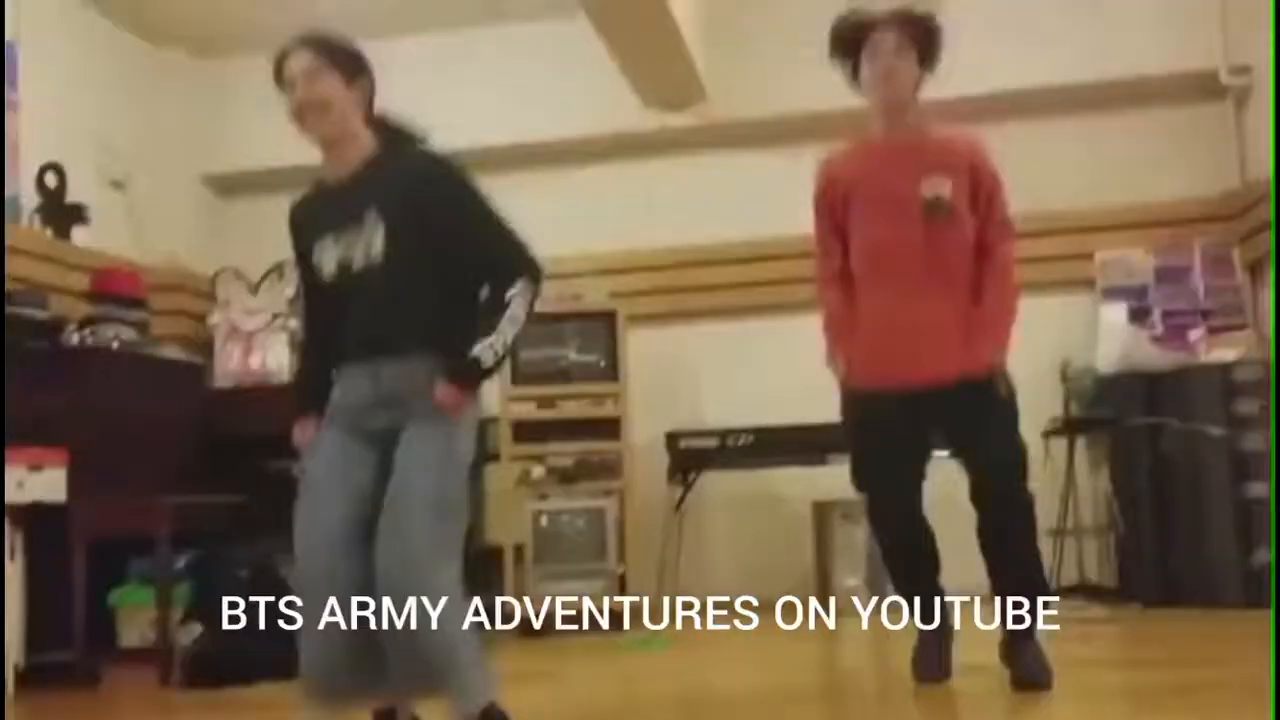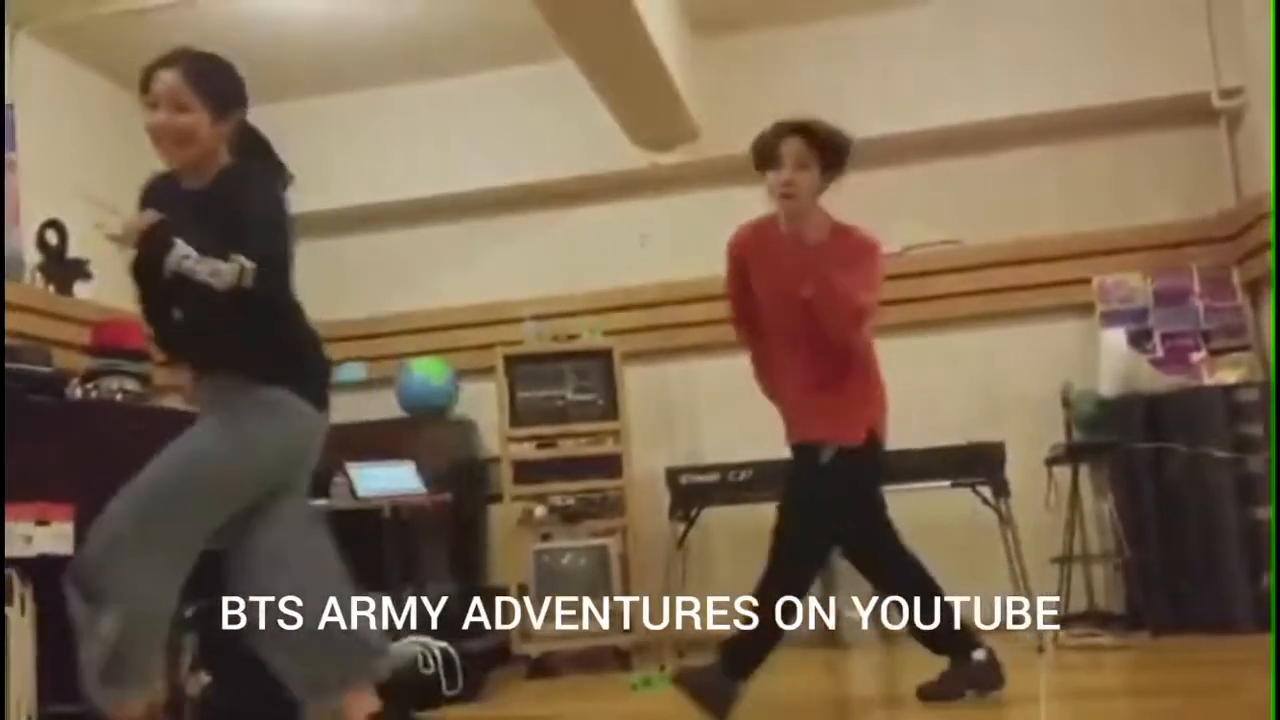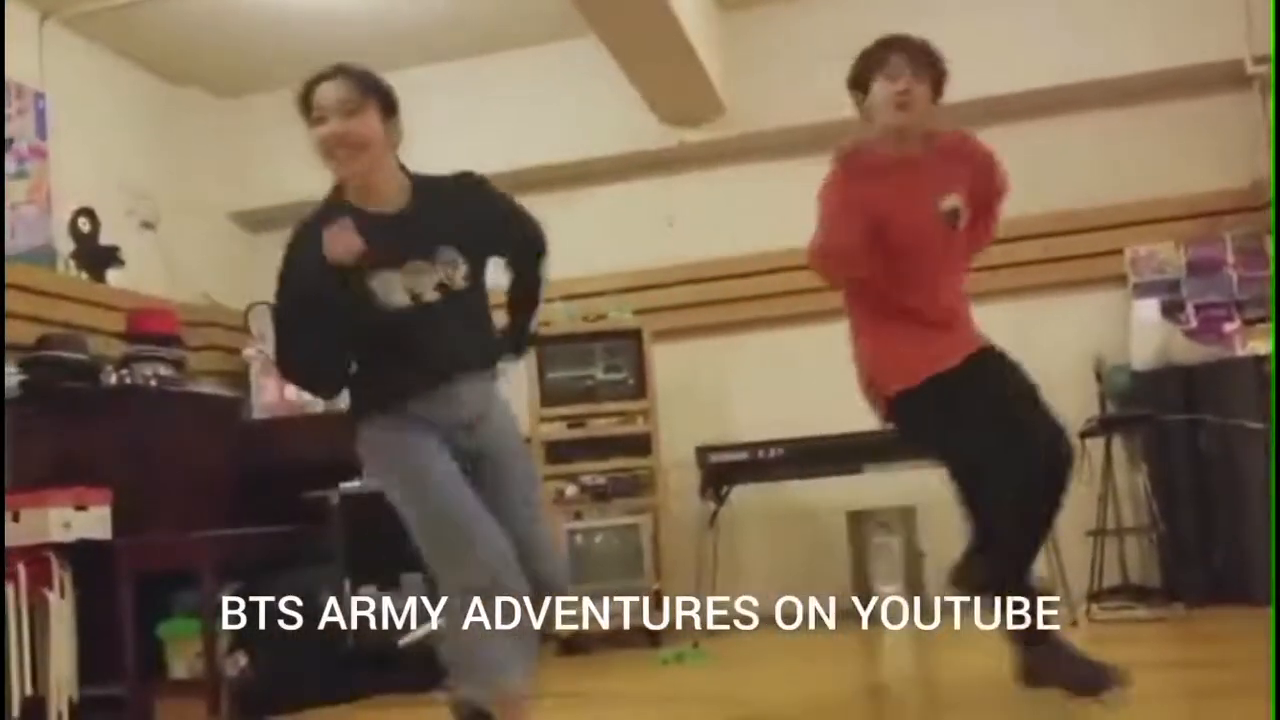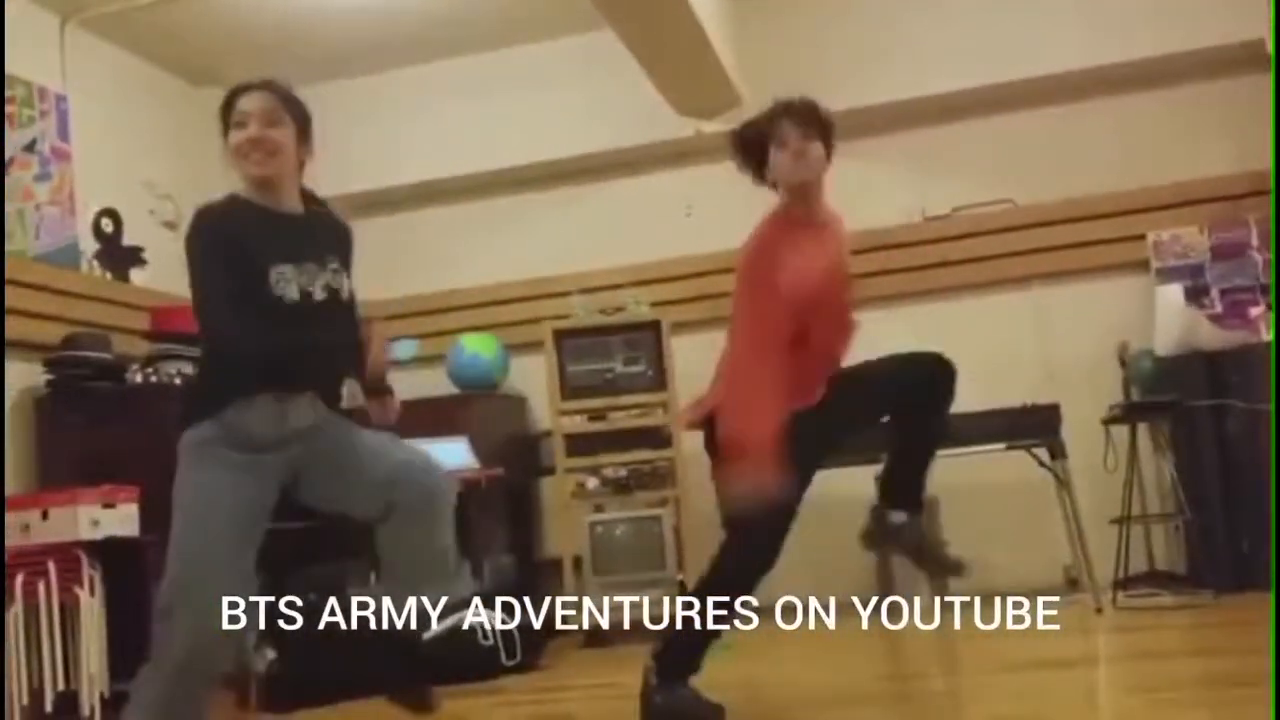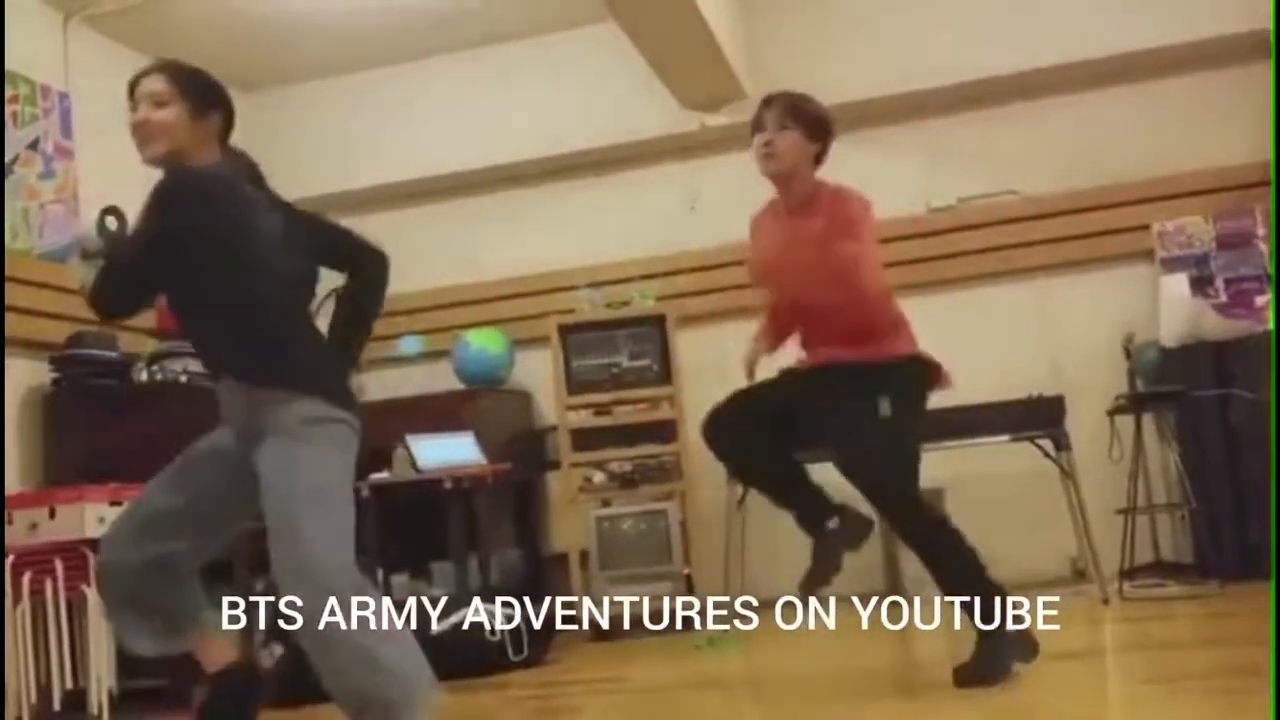
dt=1s
person 1, frame 1
left shoulder: (425, 178)
right shoulder: (308, 215)
left elbow: (519, 272)
left wrist: (470, 370)
right wrist: (308, 406)
left hip: (431, 393)
right hip: (352, 401)
left knee: (413, 573)
right knee: (321, 576)
person 1, frame 2
left shoulder: (249, 194)
right shoulder: (165, 194)
left elbow: (250, 277)
left wrist: (162, 243)
left hip: (273, 401)
right hip: (240, 397)
left knee: (121, 546)
right knee: (274, 578)
person 1, frame 3
left shoulder: (462, 198)
right shoulder: (313, 240)
left elbow: (527, 239)
right elbow: (300, 364)
left wrist: (520, 323)
right wrist: (340, 269)
left hip: (476, 400)
right hip: (397, 420)
left knee: (535, 563)
right knee: (479, 561)
person 1, frame 4
left shoulder: (332, 234)
right shoulder: (216, 229)
right elbow: (228, 337)
left wrist: (373, 387)
right wrist: (343, 354)
left hip: (315, 424)
right hip: (229, 431)
left knee: (424, 486)
right knee: (202, 613)
person 1, frame 5
left shoulder: (185, 194)
right shoulder: (255, 205)
left elbow: (113, 297)
right elbow: (366, 260)
left wrist: (126, 253)
right wrist: (337, 353)
left hip: (300, 412)
right hip: (251, 415)
left knee: (316, 586)
right knee: (130, 553)
person 2, frame 1
left shoulder: (966, 156)
right shoulder: (838, 171)
left elbow: (997, 260)
right elbow: (831, 275)
left wrist: (988, 344)
right wrist: (846, 353)
left hip: (966, 368)
right hip: (879, 377)
left knee: (1005, 497)
right knee: (892, 510)
left ankle: (1021, 634)
right ankle: (932, 627)
person 2, frame 2
left shoulder: (853, 246)
right shoulder: (747, 245)
left elbow: (851, 326)
left wrist: (821, 255)
right wrist: (777, 385)
left hip: (847, 419)
right hip: (806, 419)
left knee: (797, 540)
right knee: (877, 554)
right ankle: (968, 652)
person 2, frame 3
left shoulder: (957, 150)
right shoulder: (850, 175)
left elbow: (989, 190)
right elbow: (832, 267)
left hip: (961, 342)
right hip: (905, 364)
left knee: (1049, 455)
right knee: (1006, 479)
left ankle: (983, 570)
right ankle: (1038, 644)
person 2, frame 4
left shoulder: (825, 225)
right shoulder: (772, 251)
right elbow: (754, 348)
left wrist: (838, 319)
right wrist: (756, 458)
left hip: (811, 393)
right hip: (753, 414)
left knee: (929, 376)
right knee: (749, 552)
left ankle: (896, 514)
person 2, frame 5
left shoulder: (845, 209)
right shoulder: (767, 222)
left elbow: (862, 288)
left wrist: (779, 263)
right wrist: (768, 337)
left hip: (881, 364)
right hip: (823, 368)
left knee: (891, 492)
right knee: (727, 429)
left ankle: (999, 626)
right ankle: (832, 524)
